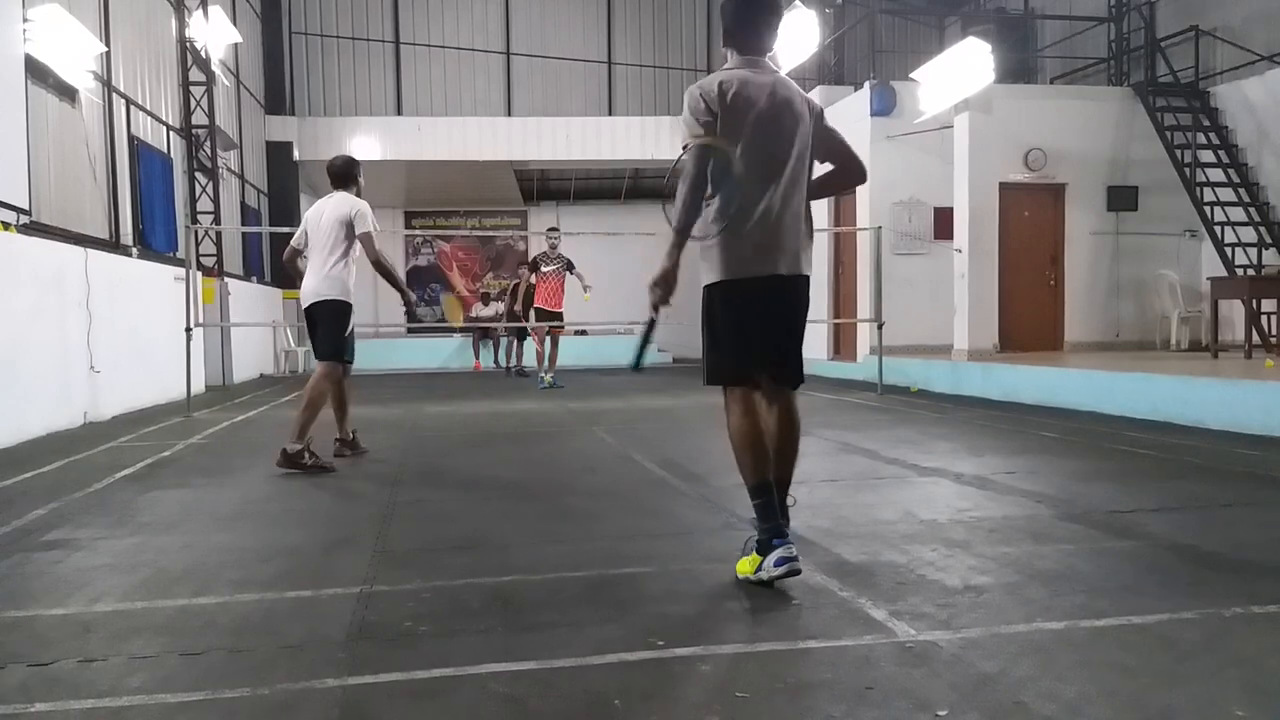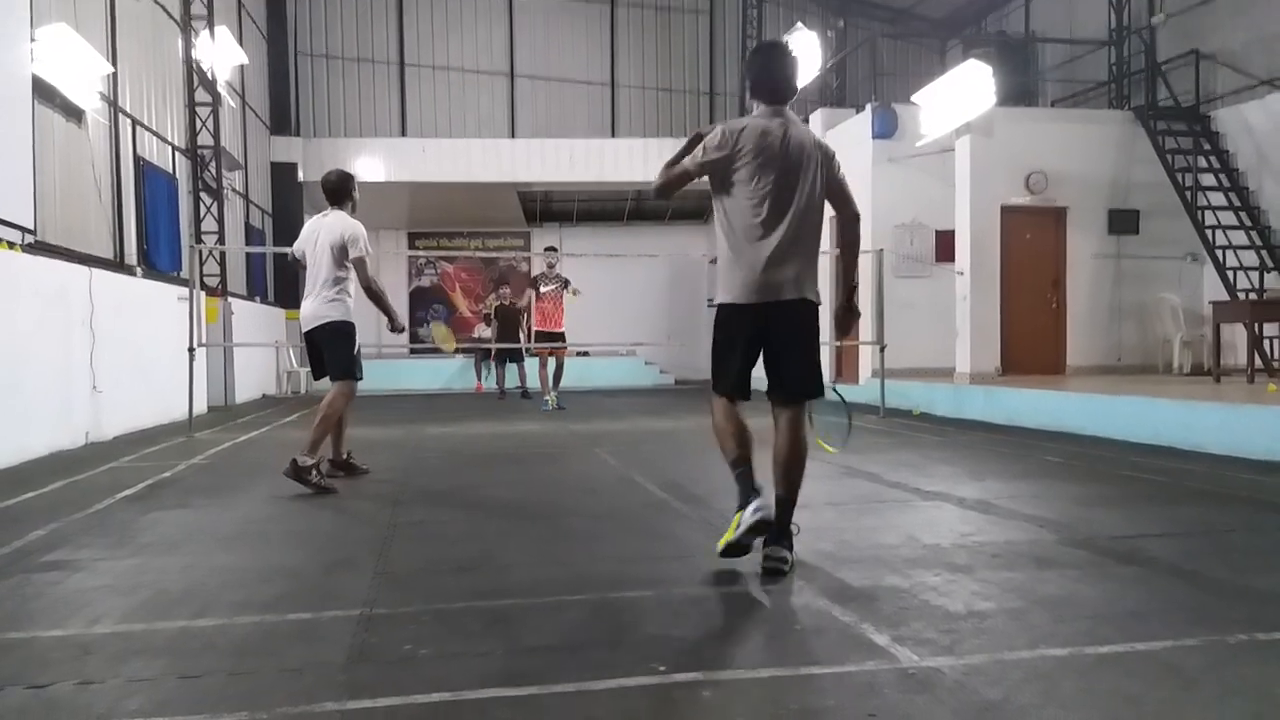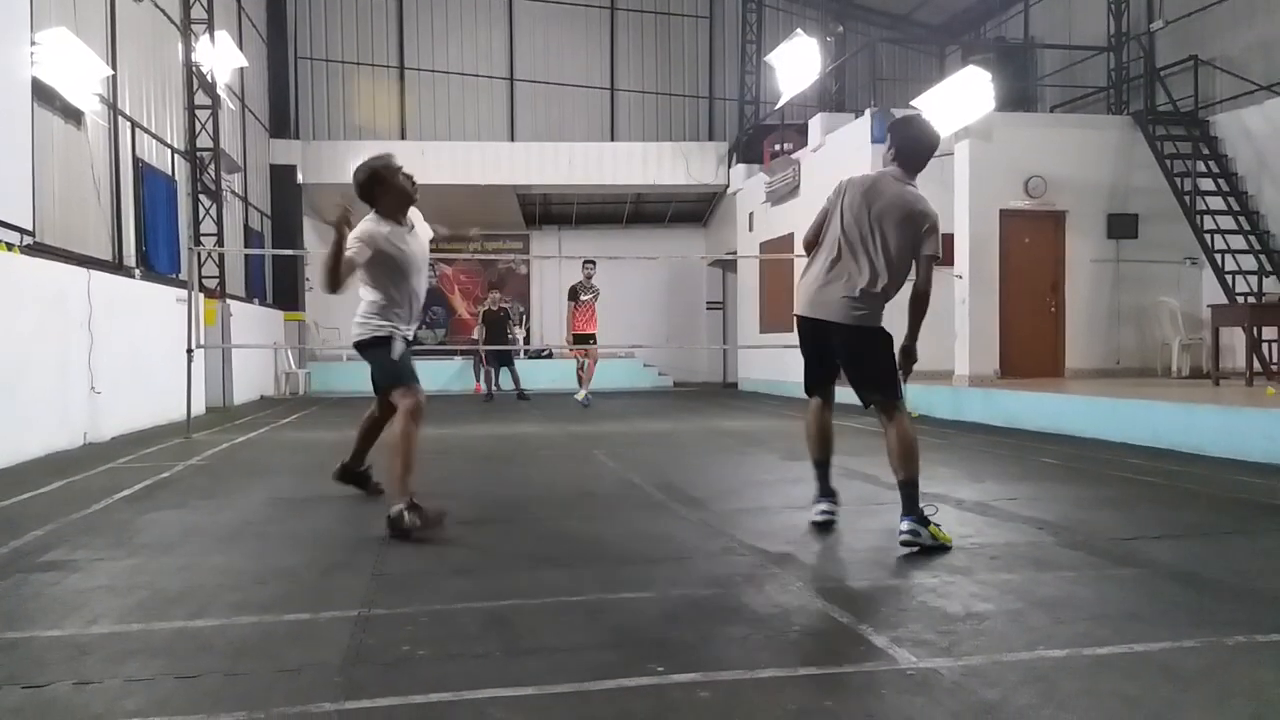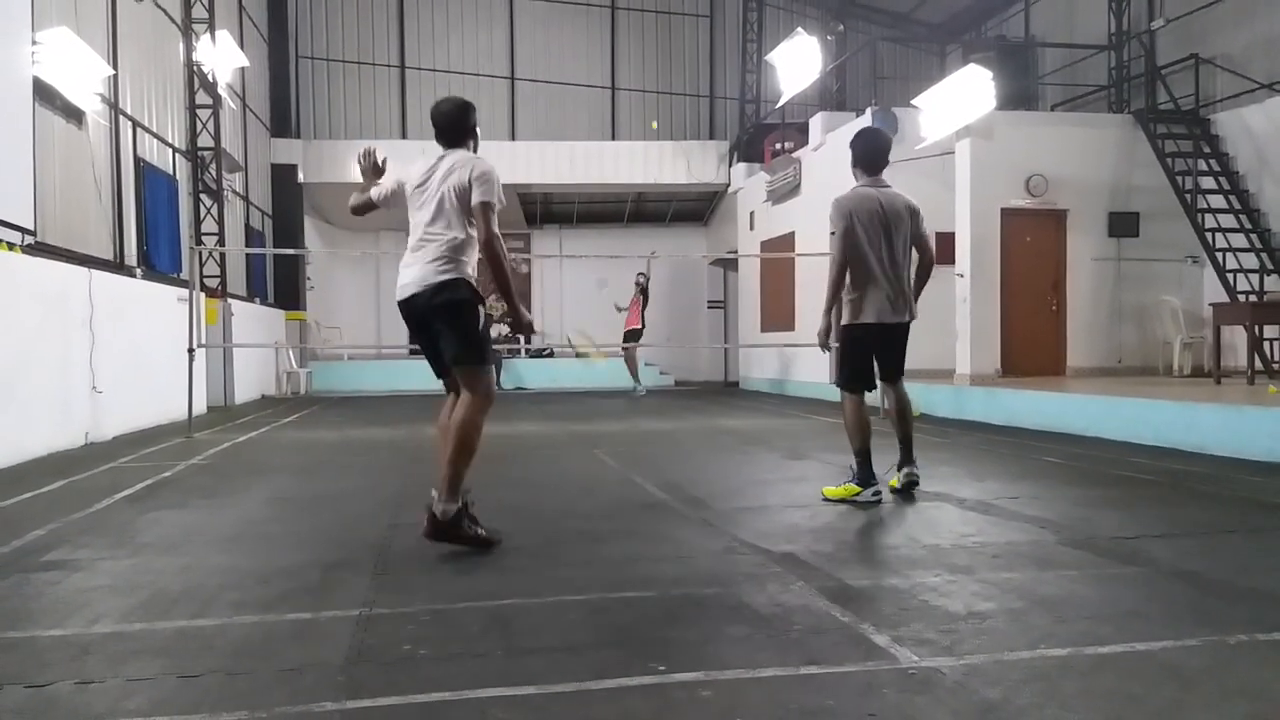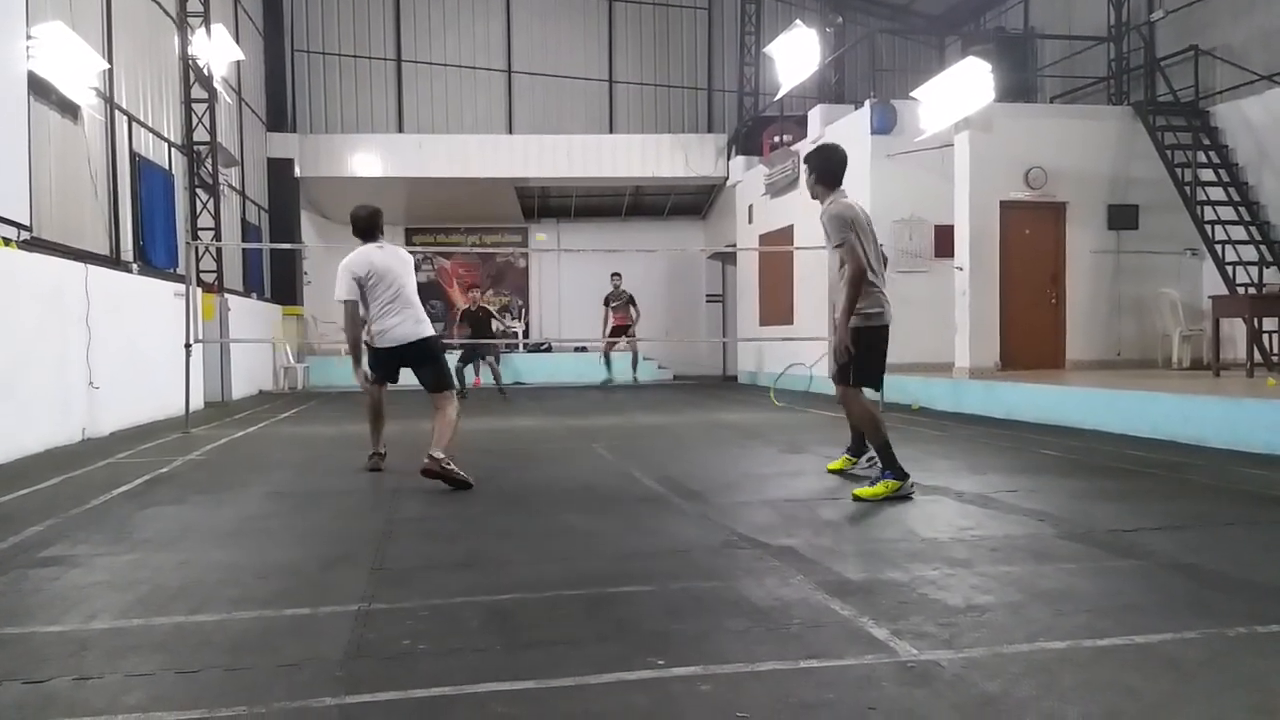
dt=1s
person 1, frame 1
left shoulder: (711, 91)
right shoulder: (801, 100)
left elbow: (695, 182)
right elbow: (853, 170)
left wrist: (669, 258)
left hip: (734, 264)
right hip: (791, 265)
left knee: (739, 394)
right knee: (779, 391)
left ankle: (772, 538)
right ankle: (777, 518)
person 1, frame 2
left shoulder: (730, 137)
right shoulder: (817, 146)
left elbow: (662, 186)
right elbow: (849, 218)
left wrist: (696, 142)
right wrist: (848, 290)
left hip: (742, 293)
right hip: (798, 294)
left knee: (726, 400)
right knee: (790, 411)
left ankle: (750, 501)
right ankle: (780, 537)
person 1, frame 3
left shoulder: (849, 187)
right shoulder: (923, 212)
left elbow: (809, 242)
right elbow: (922, 287)
right wrist: (911, 342)
left hip: (812, 309)
right hip: (860, 317)
left knee: (820, 399)
right knee: (893, 411)
left ankle: (824, 495)
right ankle: (913, 518)
person 1, frame 4
left shoulder: (845, 203)
right shoulder: (906, 204)
left elbow: (839, 262)
right elbow: (927, 258)
left wrist: (827, 315)
right wrist: (912, 298)
left hip: (861, 312)
right hip: (898, 313)
left knee: (852, 393)
right knee: (894, 384)
left ankle: (865, 480)
right ankle: (907, 464)
person 1, frame 5
left shoulder: (833, 212)
right shoulder: (852, 208)
left elbow: (856, 267)
right elbow: (878, 260)
left wrist: (843, 322)
left hip: (864, 318)
right hip: (869, 314)
left knee: (850, 392)
right knee: (844, 383)
left ankle: (895, 474)
right ankle: (859, 450)
person 2, frame 1
left shoulder: (315, 209)
right shoulder: (356, 206)
left elbow: (289, 257)
right elbow: (375, 258)
right wrist: (405, 293)
left hip: (312, 295)
right hip: (333, 296)
left knee: (341, 365)
right knee: (328, 368)
left ankle: (344, 437)
right ankle: (295, 448)
person 2, frame 2
left shoulder: (311, 225)
right shoulder: (351, 227)
left elbow: (297, 257)
right elbow: (367, 283)
right wrist: (393, 317)
left hip: (310, 316)
right hip: (334, 316)
left knee: (343, 385)
right knee: (344, 387)
left ankle: (339, 457)
right ankle: (306, 461)
person 2, frame 3
left shoulder: (413, 216)
right shoulder: (371, 233)
right elbow: (332, 284)
right wrist: (339, 239)
left hip: (396, 331)
right hip: (380, 332)
left knee: (388, 406)
right knee: (410, 402)
left ankle: (352, 466)
right ankle: (403, 508)
person 2, frame 4
left shoulder: (413, 173)
right shoulder: (479, 170)
left elbow: (357, 205)
right elbow: (488, 241)
left wrist: (370, 177)
right wrist: (515, 308)
left hip: (410, 292)
right hip: (447, 286)
left knee: (458, 392)
right knee: (479, 392)
left ankle: (446, 501)
right ankle: (449, 509)
person 2, frame 5
left shoulder: (350, 264)
right shoulder: (403, 256)
left elbow: (352, 317)
left wrist: (357, 366)
left hip: (384, 340)
right hip: (422, 335)
left knee: (376, 382)
right knee: (447, 403)
left ankle: (376, 453)
right ankle: (437, 458)
